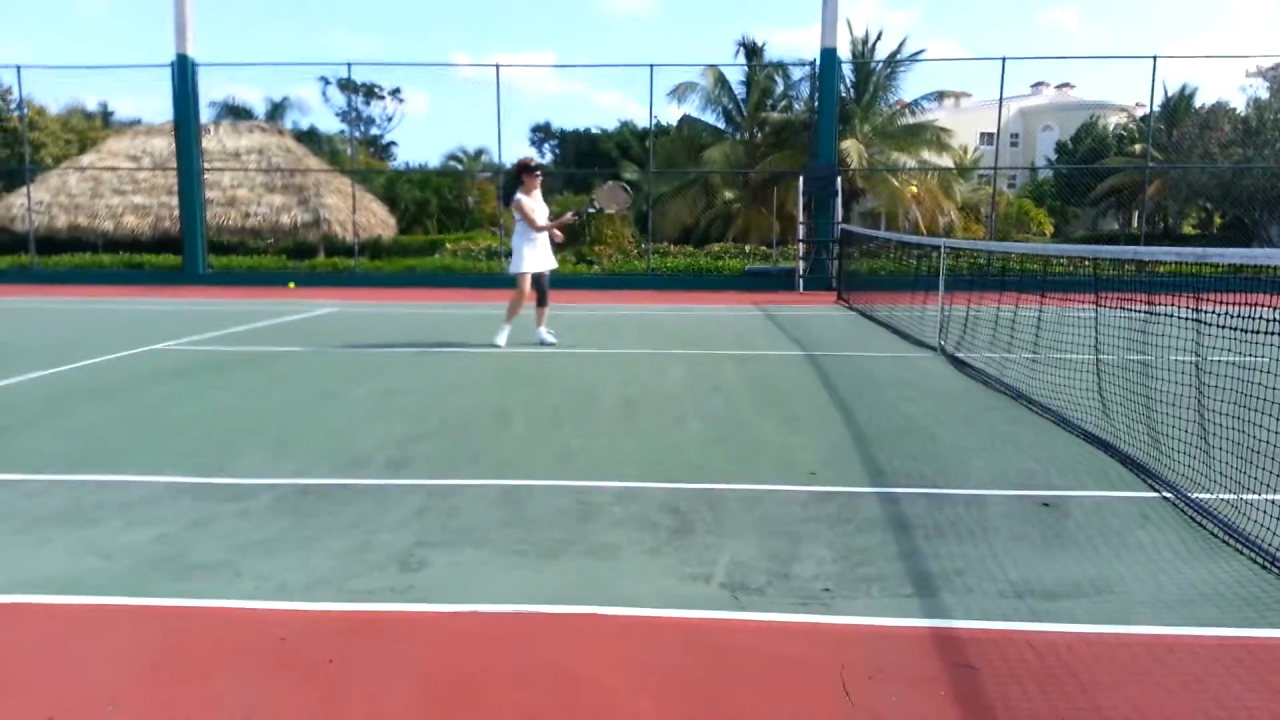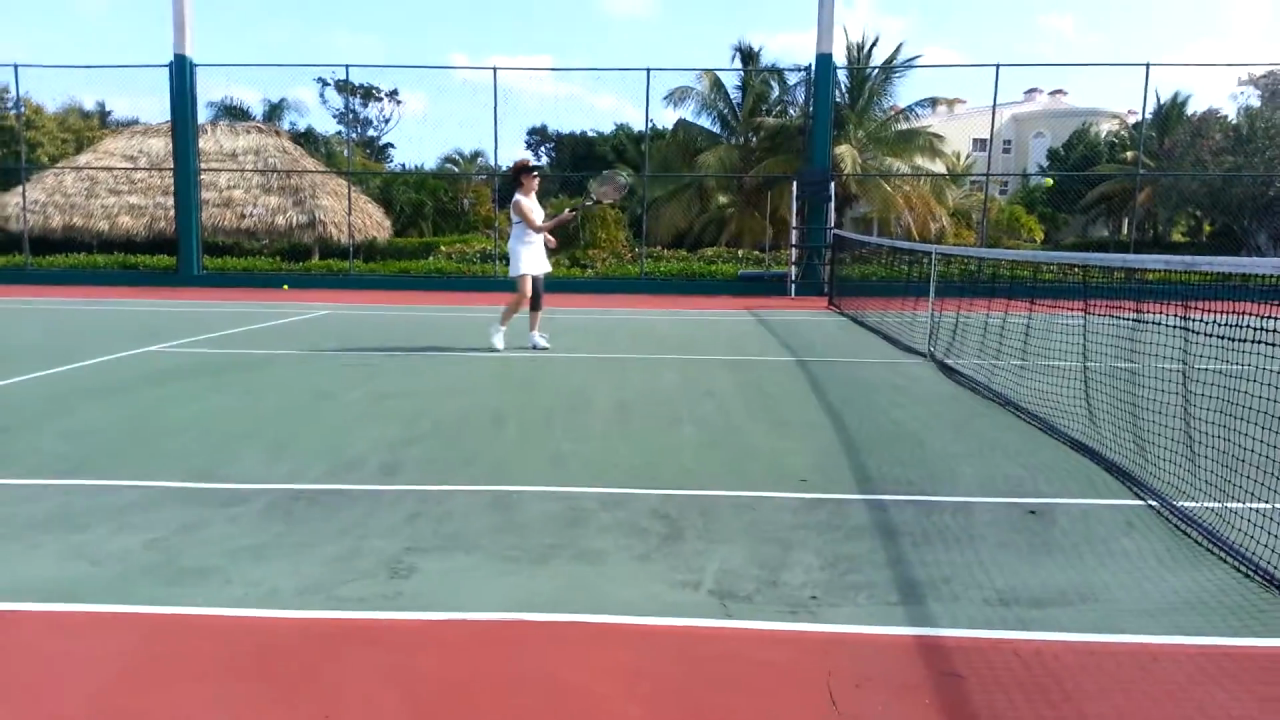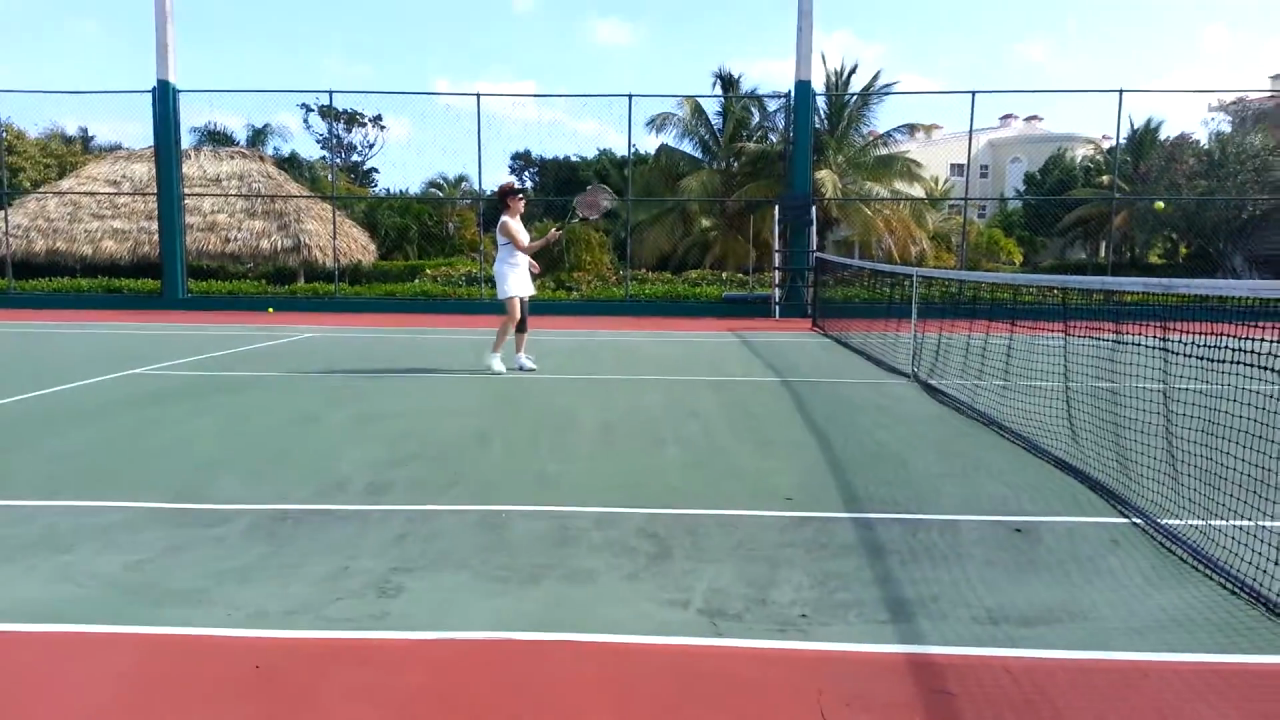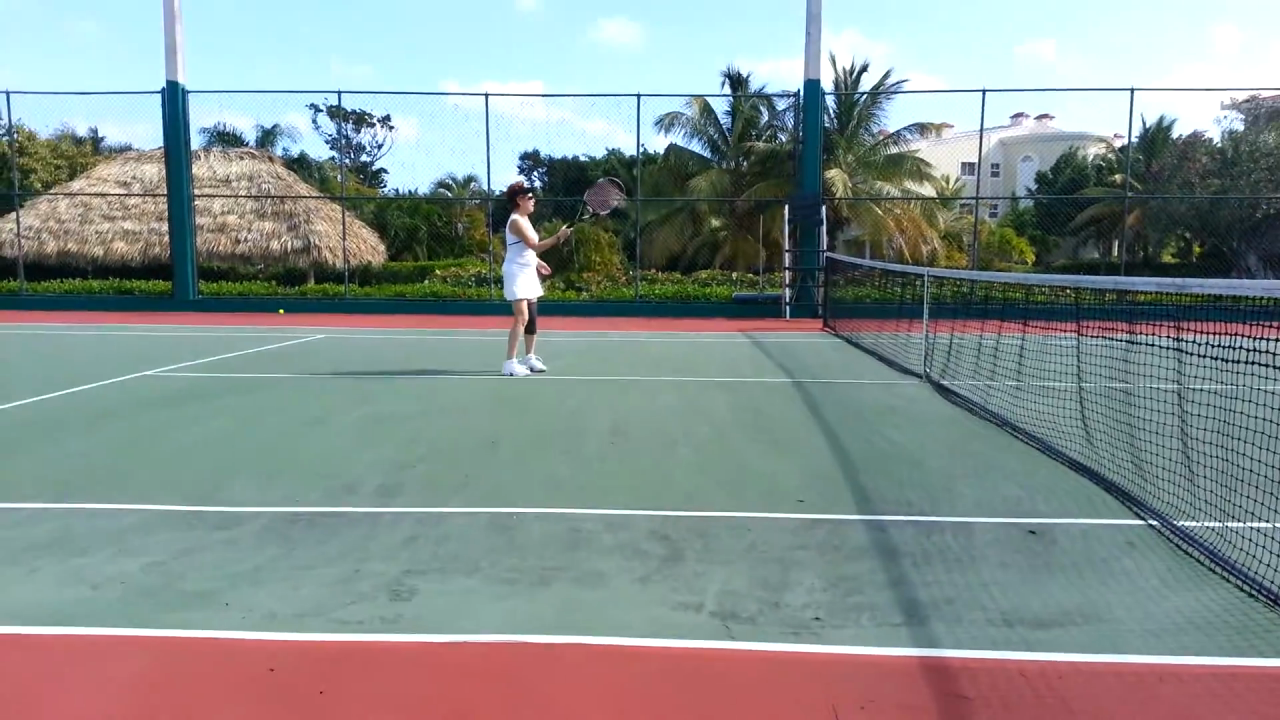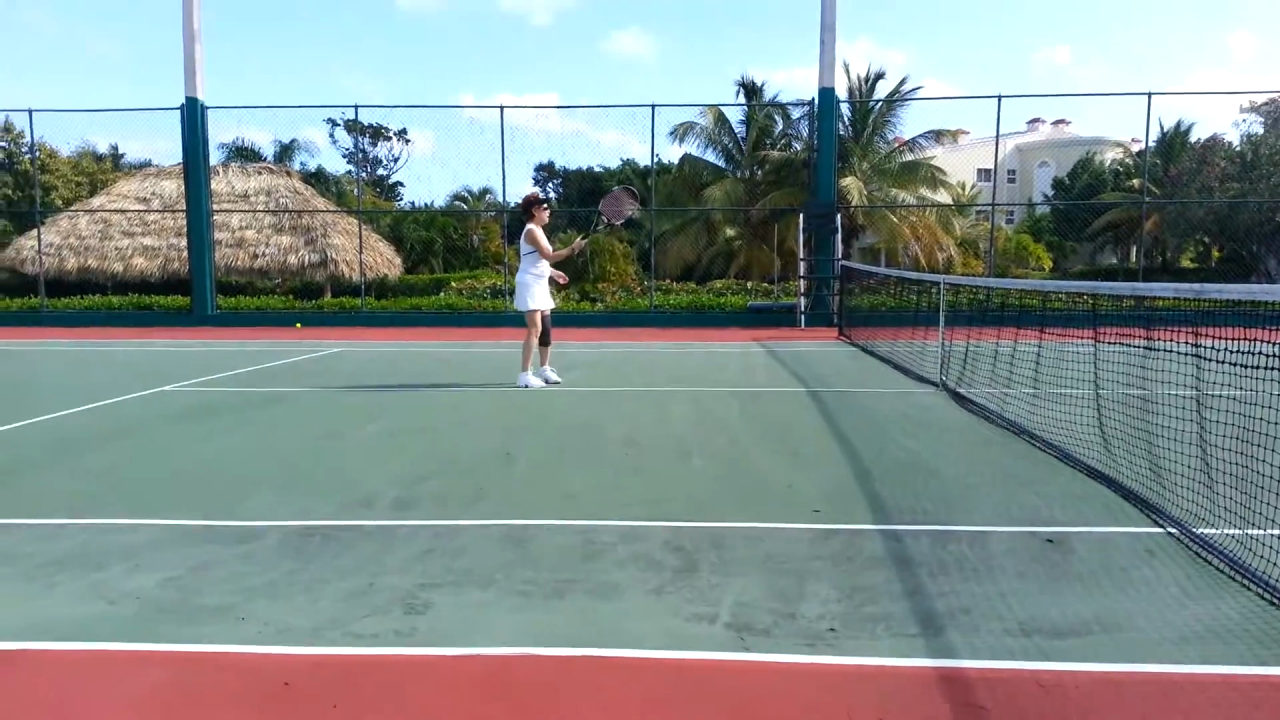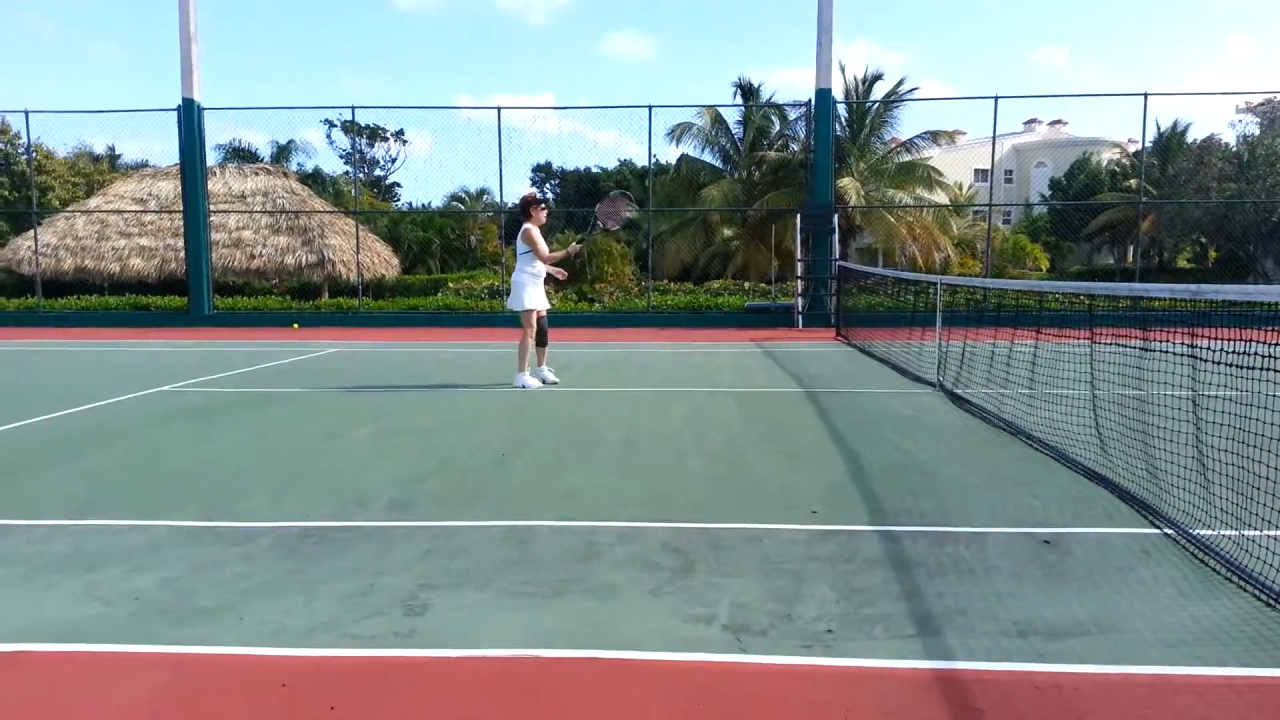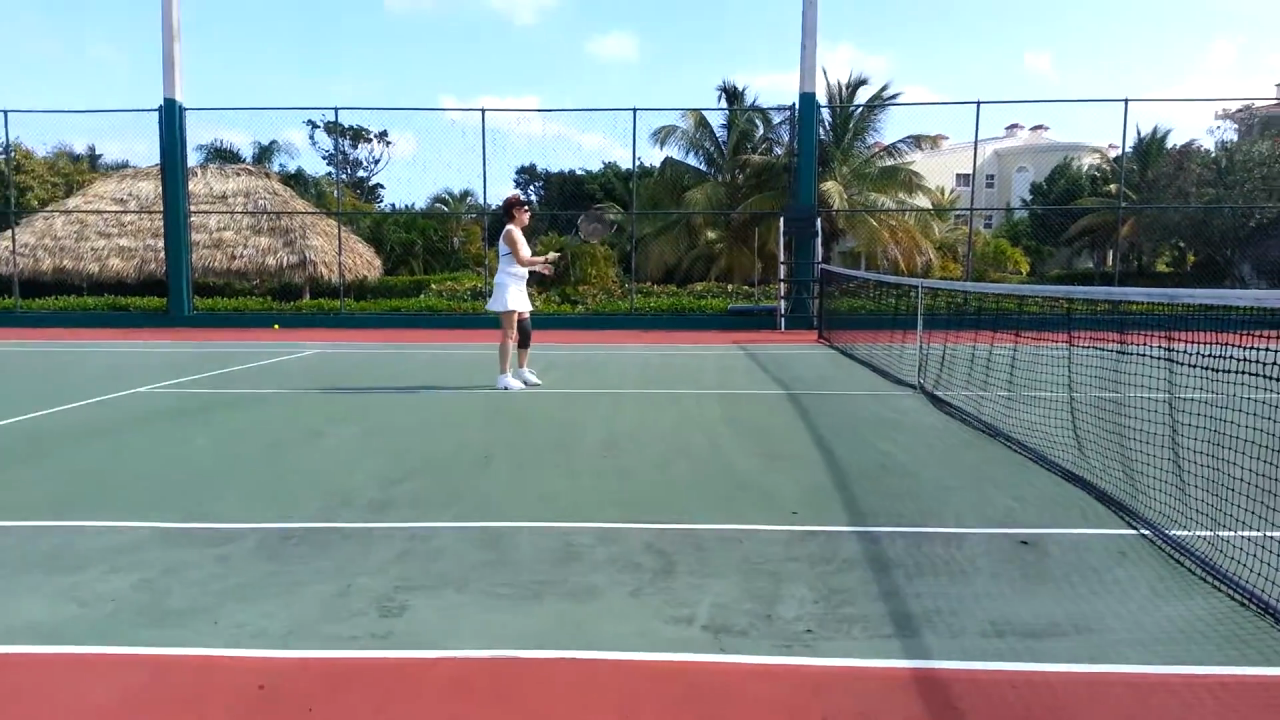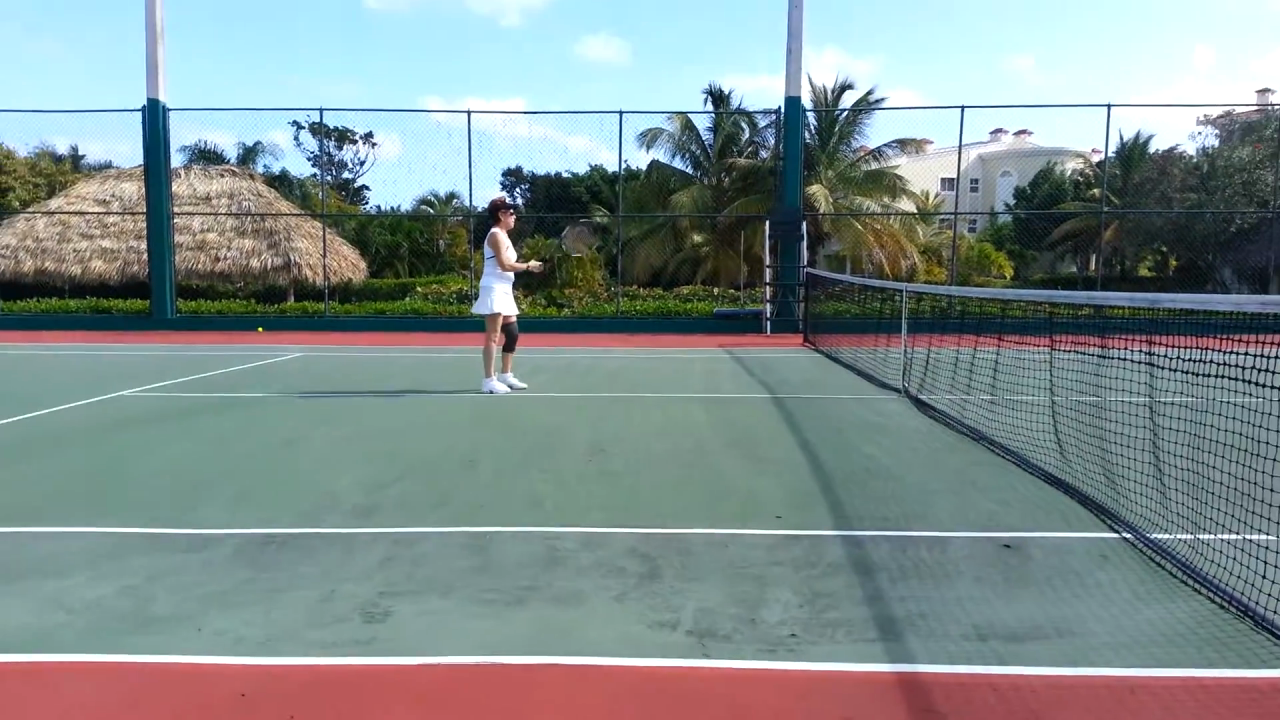
dt=0.1s
person 1, frame 1
left shoulder: (537, 191)
right shoulder: (519, 201)
right elbow: (537, 227)
left wrist: (553, 229)
right wrist: (561, 222)
left hip: (542, 247)
right hip: (525, 248)
left knee: (543, 291)
right knee: (523, 292)
left ankle: (541, 331)
right ankle: (505, 329)
person 1, frame 2
left shoulder: (531, 193)
right shoulder: (519, 202)
right elbow: (536, 227)
left wrist: (546, 235)
right wrist: (559, 219)
left hip: (536, 250)
right hip: (522, 251)
left knee: (538, 295)
right knee: (524, 294)
left ankle: (534, 335)
right ankle: (500, 328)
person 1, frame 3
left shoulder: (516, 218)
right shoulder: (506, 223)
right elbow: (524, 248)
left wrist: (528, 260)
right wrist: (547, 239)
left hip: (520, 273)
right hip: (508, 274)
left knee: (522, 317)
right knee: (513, 316)
left ankle: (520, 356)
right ankle: (494, 355)
person 1, frame 4
left shoulder: (524, 218)
right shoulder: (516, 222)
right elbow: (535, 246)
left wrist: (537, 262)
right wrist: (558, 236)
left hip: (528, 273)
right hip: (516, 274)
left knee: (532, 318)
right knee: (521, 318)
left ankle: (529, 357)
right ankle: (510, 362)
person 1, frame 5
left shoulder: (537, 230)
right shoulder: (532, 231)
right elbow: (550, 256)
left wrist: (553, 272)
right wrist: (573, 247)
left hip: (540, 285)
right hip: (529, 285)
left knee: (546, 329)
right knee: (534, 330)
left ankle: (544, 369)
right ankle: (525, 375)
person 1, frame 6
left shoulder: (534, 230)
right shoulder: (529, 231)
right elbow: (544, 257)
left wrist: (552, 269)
right wrist: (568, 251)
left hip: (535, 285)
right hip: (525, 285)
left knee: (542, 329)
right knee: (529, 331)
left ankle: (541, 369)
right ankle: (522, 375)
person 1, frame 7
left shoulder: (517, 232)
right shoulder: (511, 232)
right elbow: (522, 261)
left wrist: (539, 266)
right wrist: (546, 258)
left hip: (517, 287)
right hip: (508, 286)
left knee: (525, 330)
right knee: (510, 332)
left ankle: (522, 370)
right ankle: (504, 377)
person 1, frame 8
left shoulder: (503, 235)
right shoulder: (496, 235)
right elbow: (504, 265)
left wrist: (526, 266)
right wrist: (528, 265)
left hip: (504, 290)
right hip: (494, 289)
left knee: (512, 333)
right knee: (493, 336)
left ankle: (506, 375)
right ankle: (489, 380)
